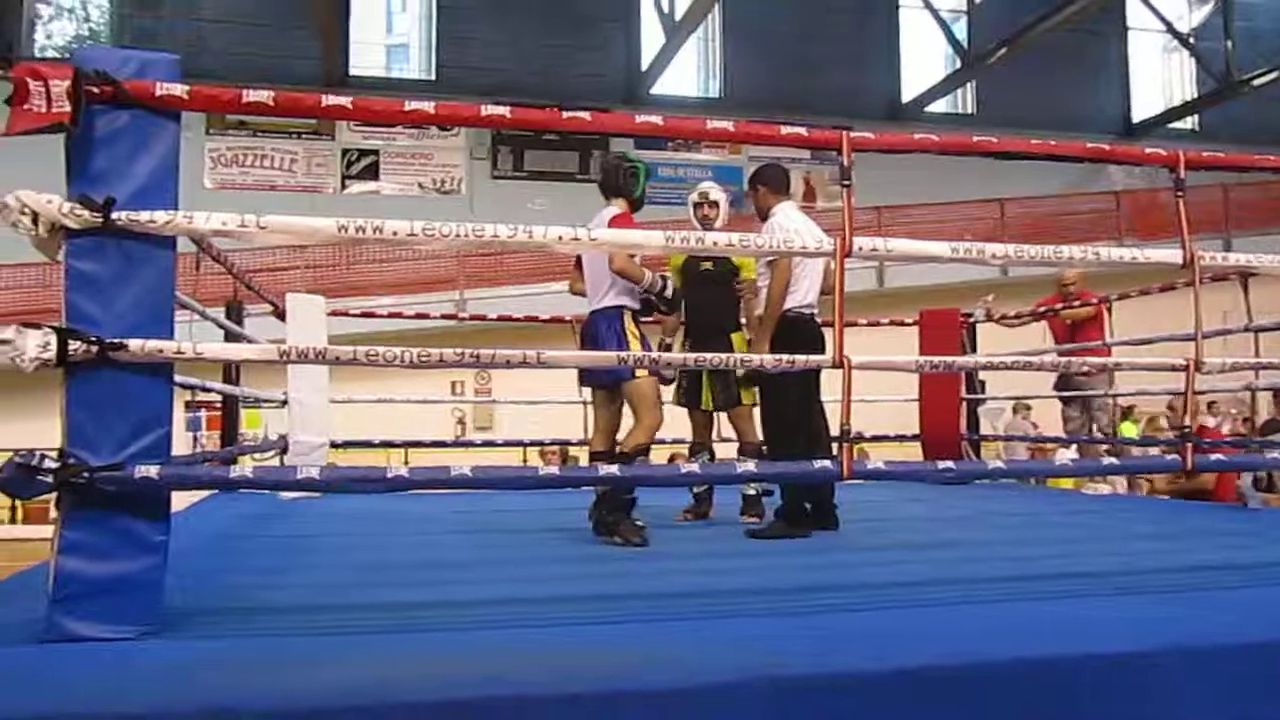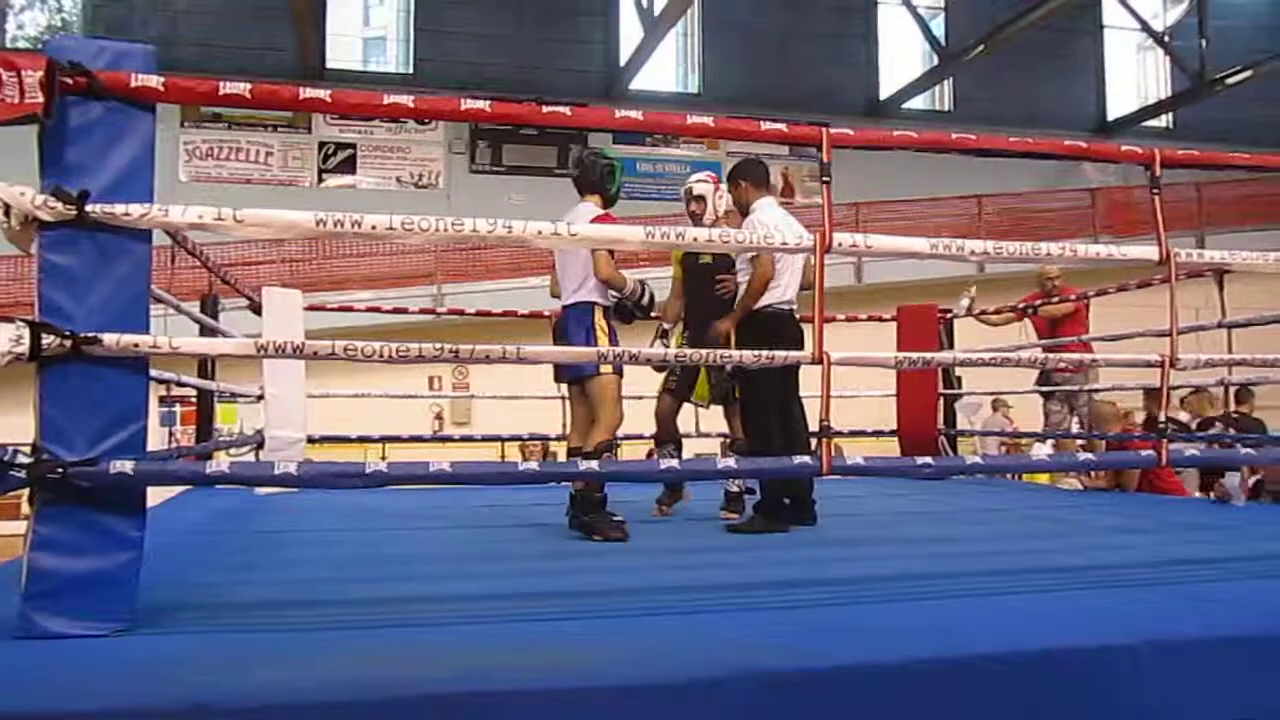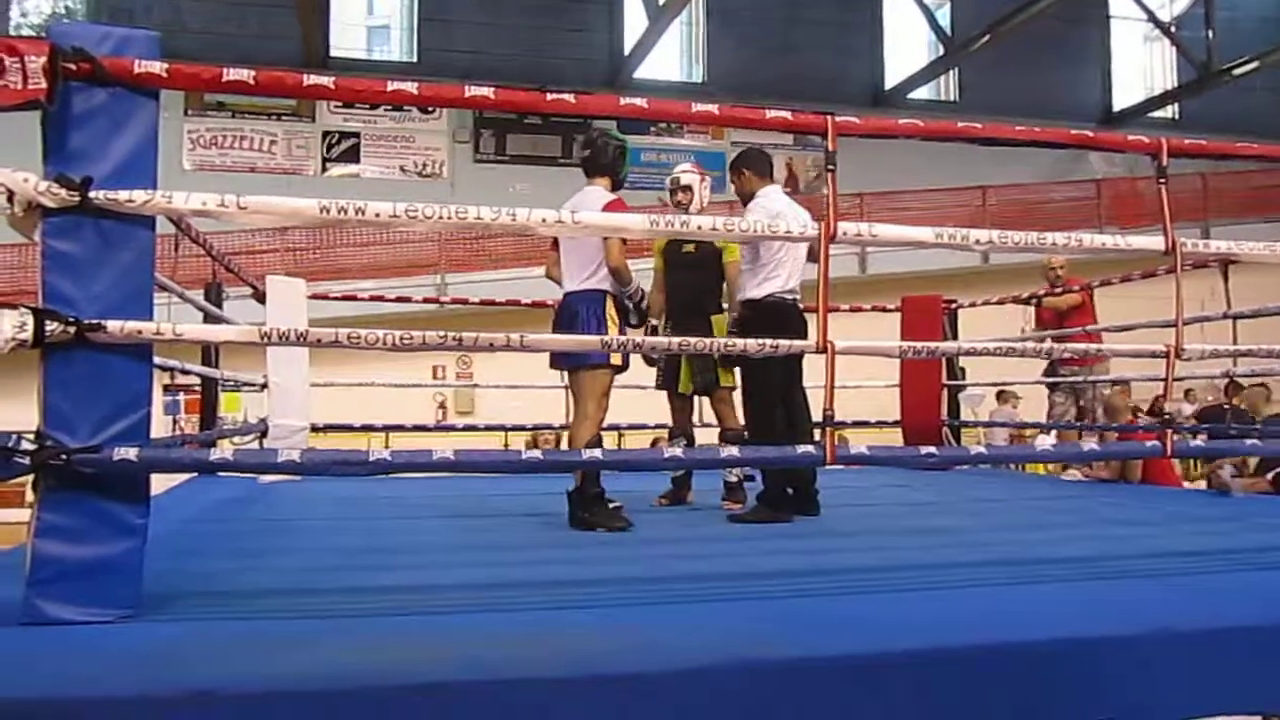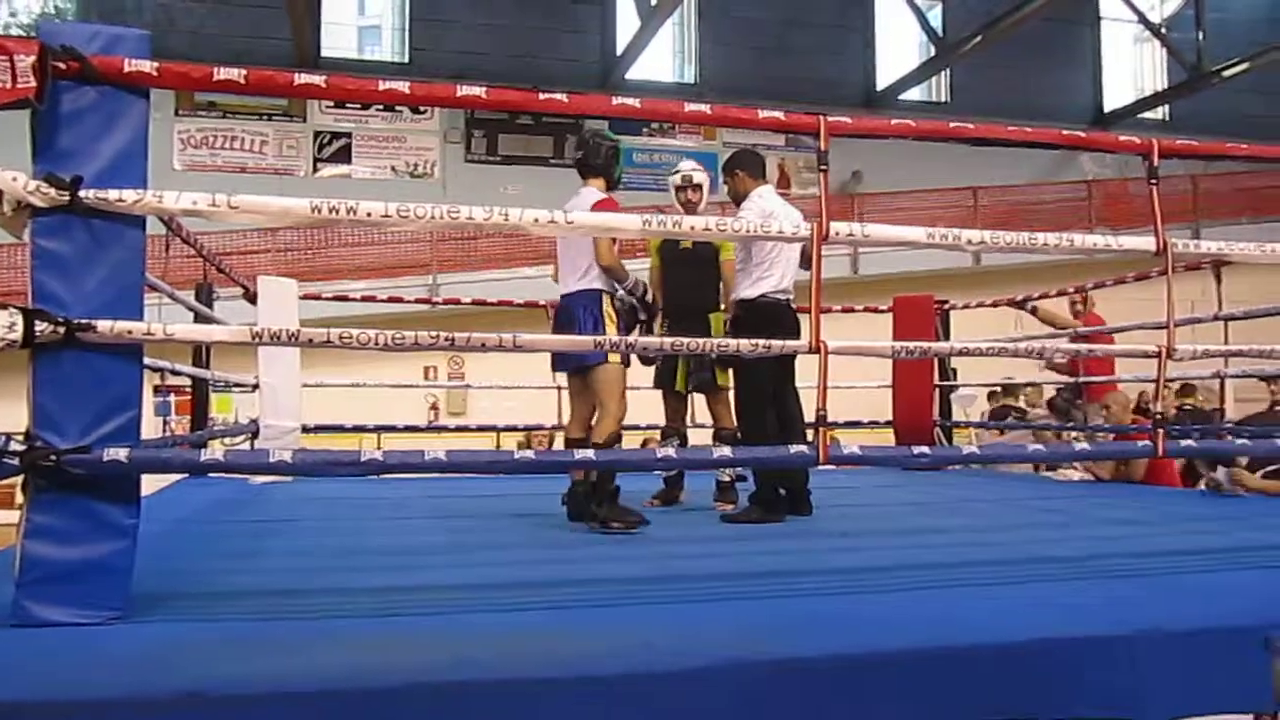
dt=0.7s
person 1, frame 1
left shoulder: (595, 224)
right shoulder: (620, 217)
left elbow: (577, 283)
right elbow: (619, 263)
right wrist: (655, 284)
left hip: (596, 322)
right hip: (618, 323)
left knee: (605, 425)
right knee: (649, 418)
left ankle: (604, 508)
right ankle: (615, 505)
person 1, frame 2
left shoulder: (567, 222)
right shoulder: (600, 219)
right elbow: (604, 272)
right wrist: (634, 291)
left hip: (568, 319)
right hip: (590, 320)
left knee: (582, 422)
right knee: (608, 417)
left ankle: (582, 504)
right ankle: (589, 506)
person 1, frame 3
left shoulder: (569, 207)
right shoulder: (611, 204)
left elbow: (553, 268)
right elbow: (615, 262)
right wrist: (634, 295)
left hip: (571, 306)
right hip: (597, 307)
left knee: (583, 411)
right knee: (593, 412)
left ankle: (586, 496)
right ankle: (586, 503)
person 1, frame 4
left shoulder: (570, 208)
right shoulder: (602, 203)
right elbow: (606, 259)
right wrist: (638, 291)
left hip: (569, 307)
right hip: (592, 308)
left knee: (581, 411)
right knee: (612, 408)
left ankle: (579, 495)
right ankle: (601, 500)
person 2, frame 1
left shoulder: (778, 222)
right shoulder: (810, 225)
left elbow: (781, 279)
left wrist: (763, 337)
left hip: (786, 329)
right hip: (808, 327)
left knee: (784, 424)
right knee: (809, 420)
left ankle: (793, 515)
right ankle: (821, 510)
person 2, frame 2
left shoulder: (759, 219)
right shoulder: (790, 221)
left elbow: (763, 273)
left wrist: (732, 319)
left hip: (762, 325)
right hip: (786, 323)
left knee: (761, 419)
right knee: (788, 414)
left ankle: (772, 510)
right ankle: (800, 504)
person 2, frame 3
left shoulder: (765, 204)
right shoulder: (797, 210)
right elbow: (814, 251)
left hip: (763, 313)
right hip: (789, 312)
left knee: (764, 408)
right knee: (791, 403)
left ankle: (775, 500)
right ankle: (804, 494)
person 2, frame 4
left shoulder: (756, 204)
right shoulder: (790, 211)
right elbow: (807, 258)
left hip: (755, 314)
right hip: (782, 313)
left knee: (756, 408)
right knee: (783, 403)
left ankle: (767, 500)
right ankle: (796, 494)
person 3, frame 1
left shoulder: (740, 252)
right shoulder: (681, 255)
left elbow: (753, 300)
left wrist: (753, 341)
right wrist: (665, 345)
left hip: (729, 343)
right hip: (694, 345)
left knee: (742, 421)
right knee: (700, 427)
left ankle: (753, 499)
right ankle: (702, 499)
person 3, frame 2
right shoulder: (683, 247)
right wrist: (663, 333)
left hip: (728, 339)
right hip: (691, 338)
left knee: (736, 418)
right knee: (665, 412)
left ankle: (734, 496)
right ankle: (673, 484)
person 3, frame 3
left shoulder: (721, 234)
right shoulder: (664, 239)
left elbow: (735, 285)
right wrist: (652, 329)
left hip: (710, 327)
right hip: (675, 330)
left knee: (723, 404)
right knee: (679, 410)
left ankle: (734, 485)
right ankle: (680, 484)
person 3, frame 4
right shoulder: (661, 236)
left elbow: (730, 283)
left hip: (709, 327)
right hip: (673, 328)
left knee: (719, 405)
right knee: (673, 409)
left ankle: (726, 485)
right ankle: (672, 484)
